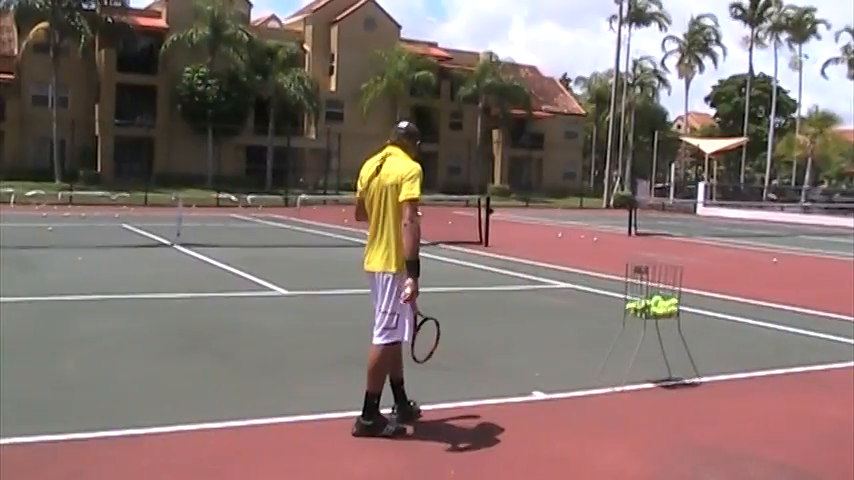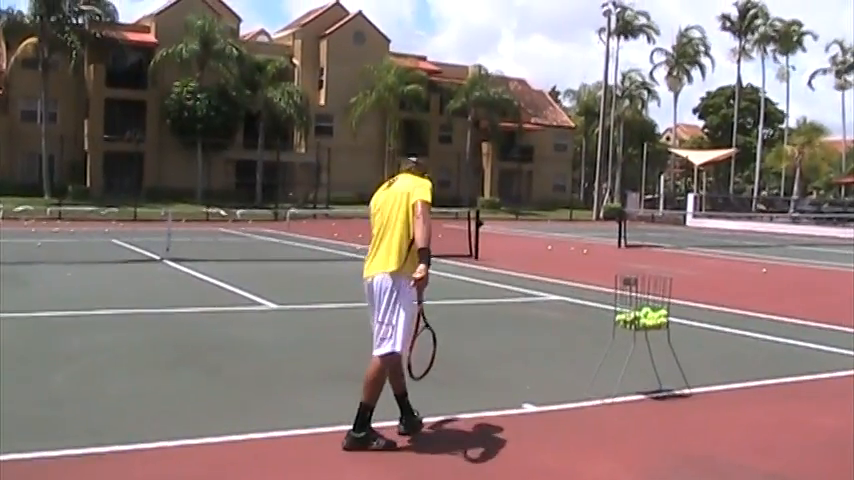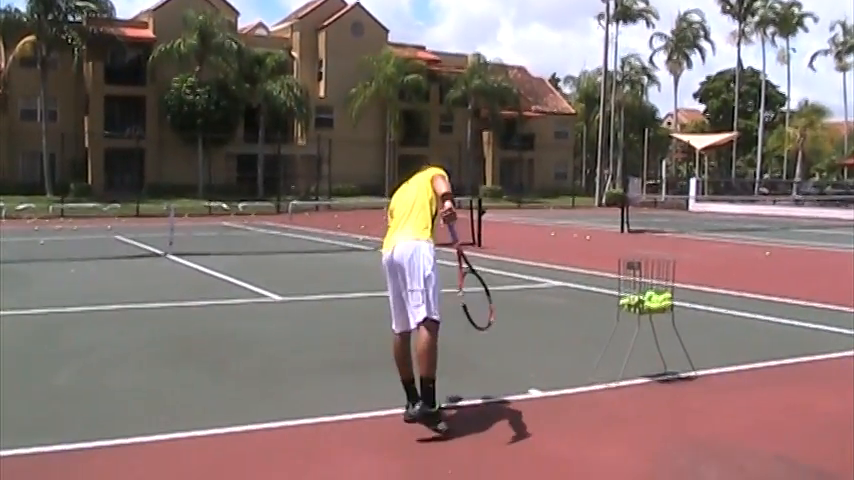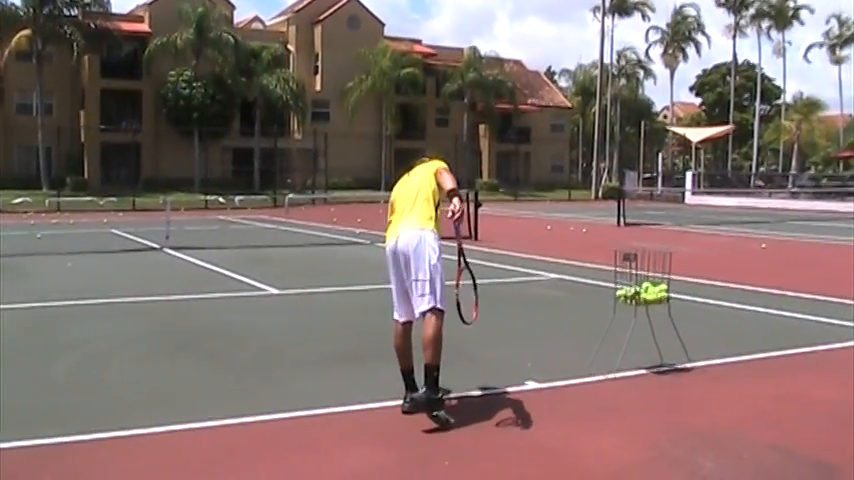
dt=0.5s
person 1, frame 1
left shoulder: (369, 166)
right shoulder: (410, 168)
left elbow: (361, 214)
right elbow: (409, 222)
right wrist: (412, 273)
left hip: (376, 260)
right hip: (394, 264)
left knee: (391, 335)
right knee: (386, 339)
left ankle: (401, 404)
right ankle: (368, 417)
person 1, frame 2
left shoulder: (382, 191)
right shoulder: (419, 184)
right elbow: (420, 217)
right wrist: (424, 261)
left hip: (372, 271)
right hip: (394, 274)
left knee: (389, 349)
right knee: (387, 353)
left ankle: (408, 415)
right ankle: (360, 430)
person 1, frame 3
left shoulder: (400, 192)
right shoulder: (433, 174)
right elbow: (441, 182)
right wrist: (448, 200)
left hip: (390, 249)
right hip: (415, 246)
left knee: (402, 329)
right knee: (428, 323)
left ankle: (414, 402)
right ankle: (427, 406)
person 1, frame 4
left shoulder: (400, 184)
right shoulder: (434, 166)
right elbow: (445, 176)
right wrist: (455, 198)
left hip: (393, 240)
right hip: (419, 235)
left knee: (402, 318)
right knee: (433, 311)
left ankle: (411, 392)
right ankle: (430, 392)
